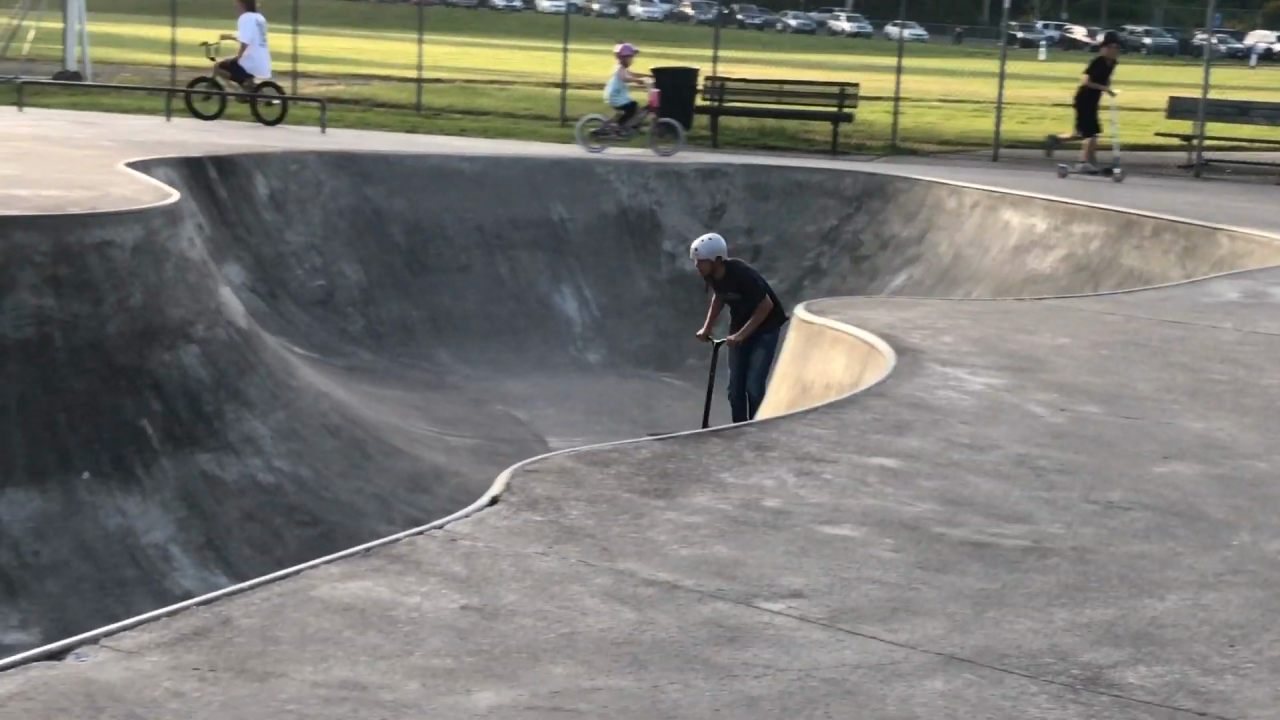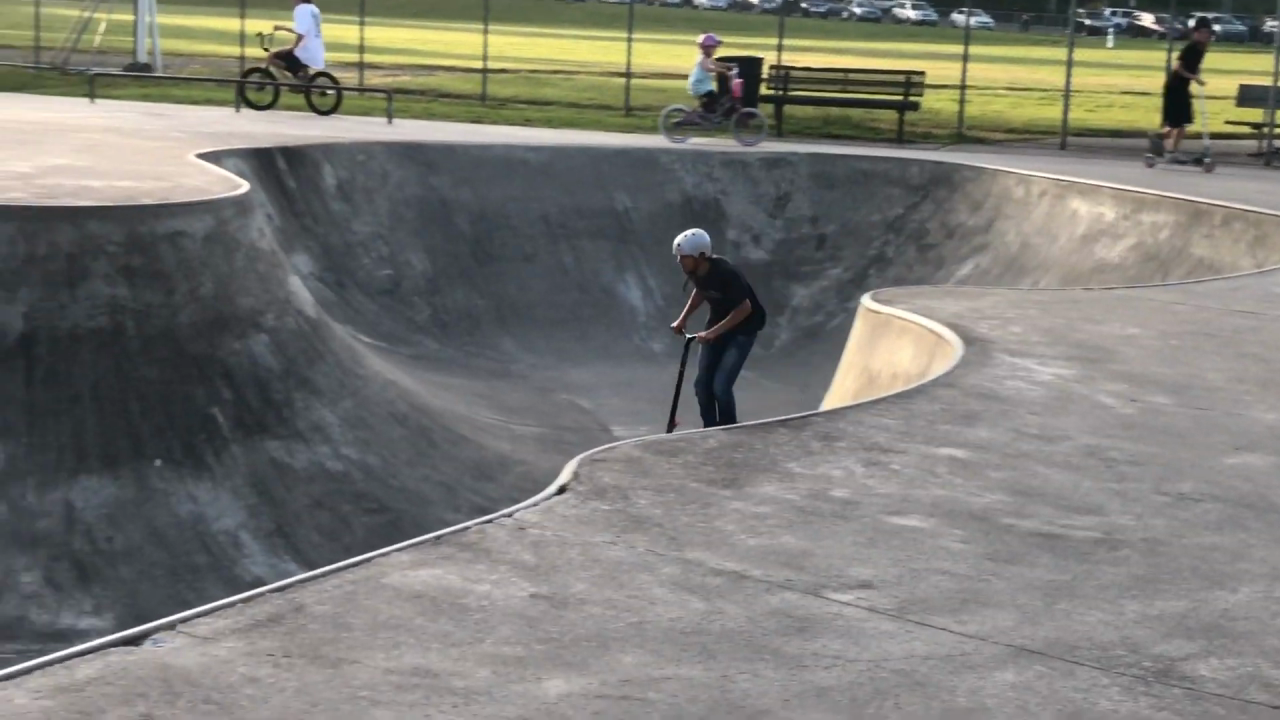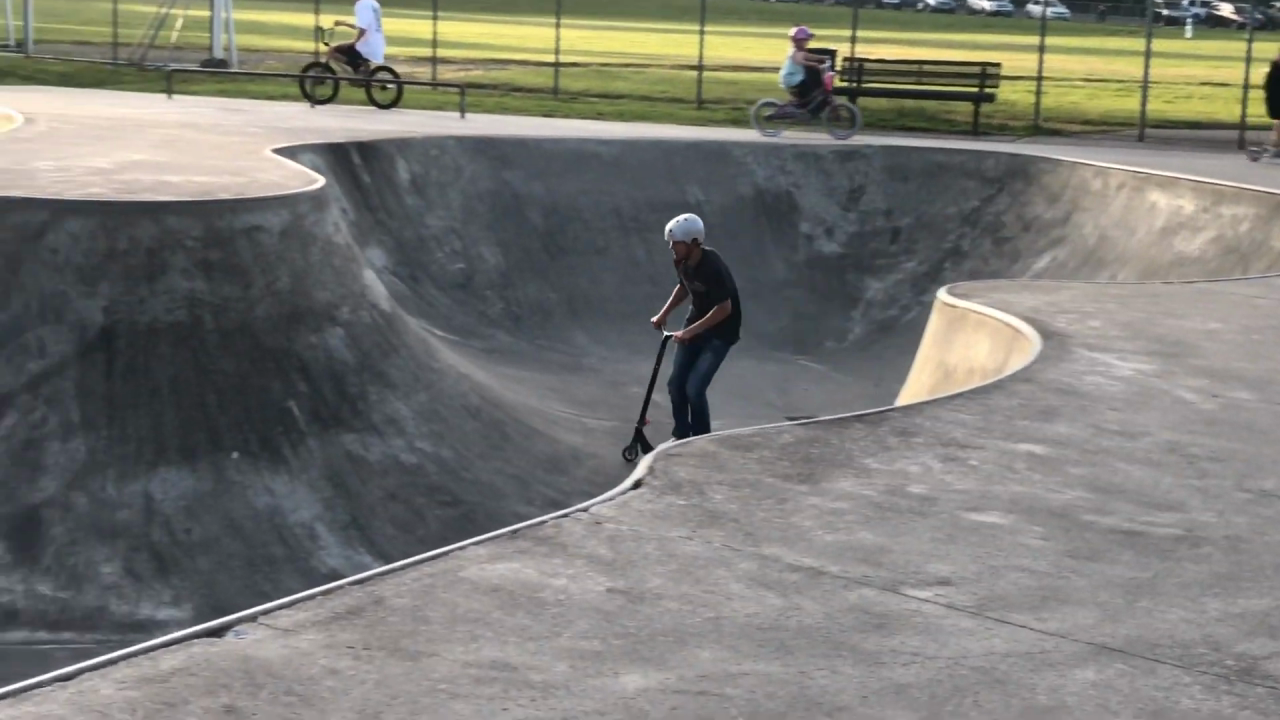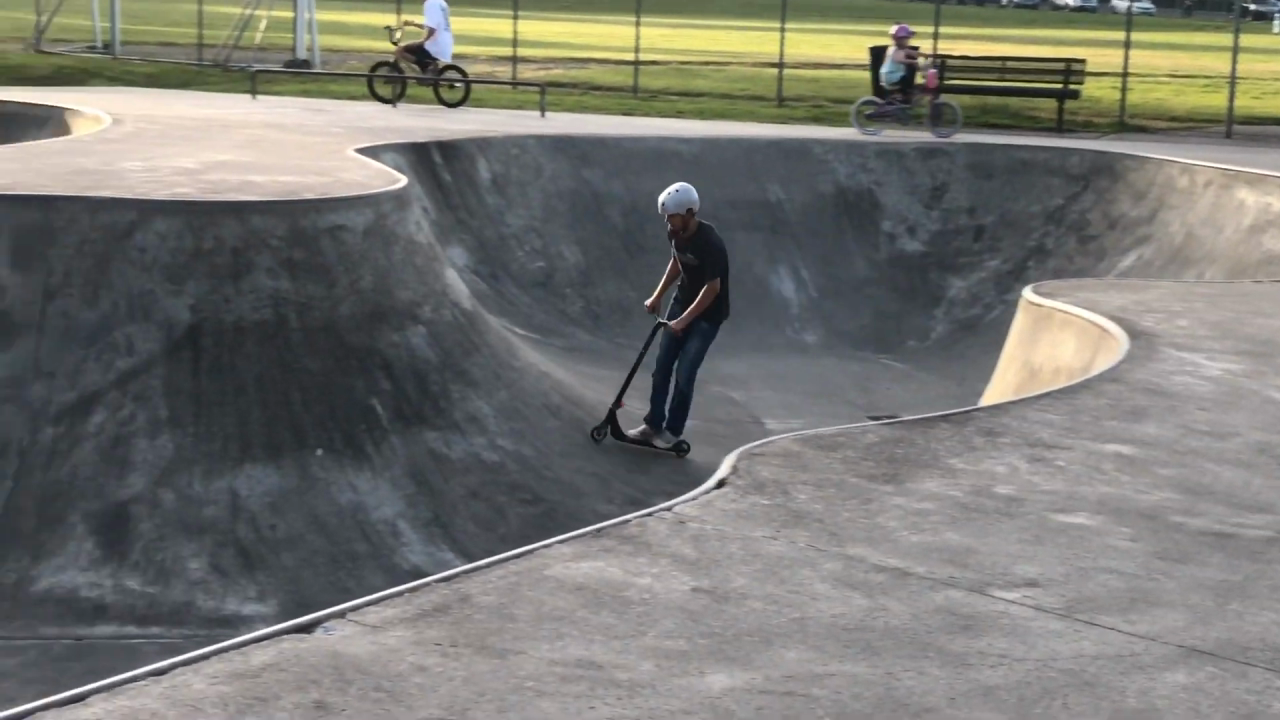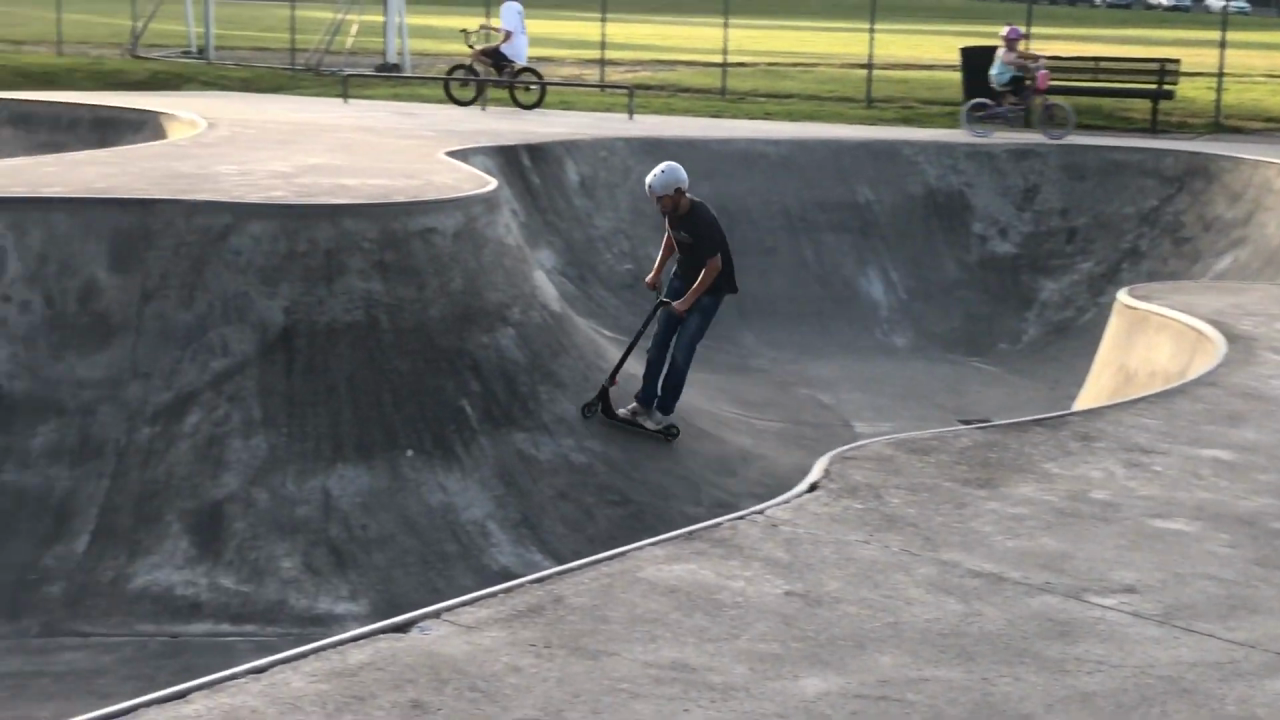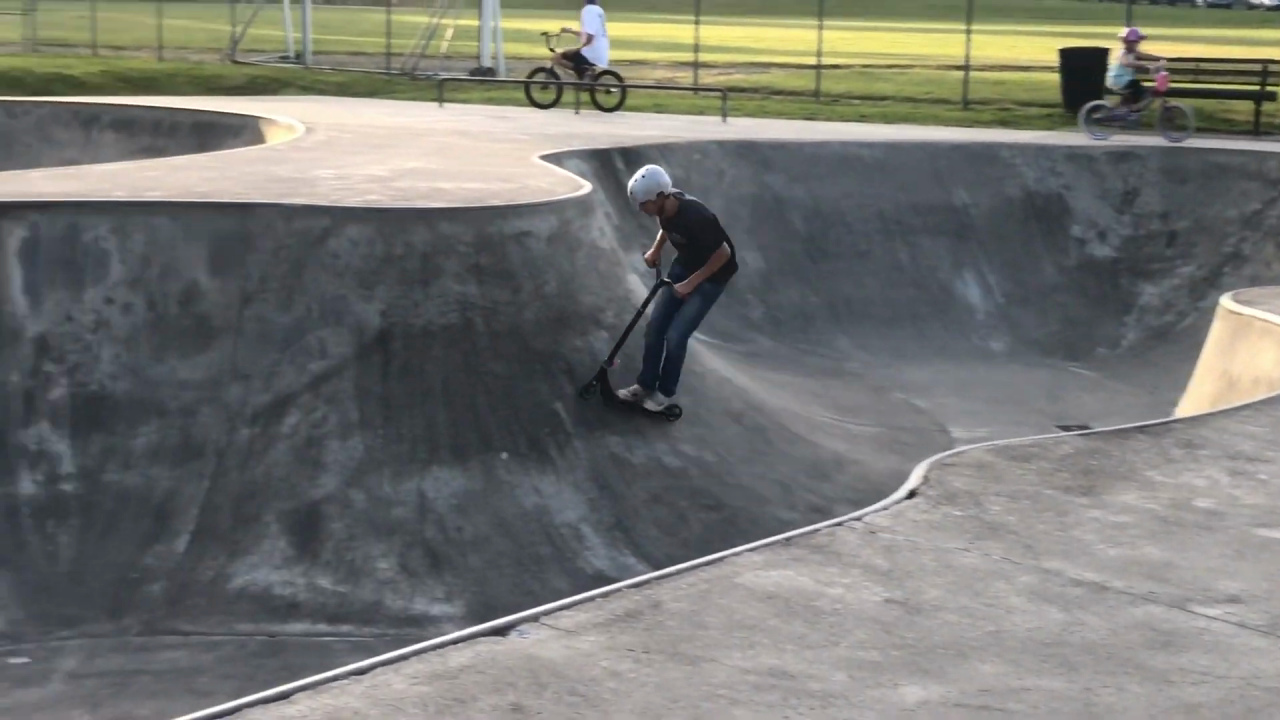
dt=0.1s
person 1, frame 1
left shoulder: (742, 274)
right shoulder: (711, 275)
left elbow: (767, 305)
left wrist: (742, 334)
right wrist: (707, 326)
left hip: (765, 327)
right hip: (741, 325)
left knee: (754, 388)
right knee: (735, 390)
person 1, frame 2
left shoulder: (726, 273)
right shoulder: (694, 271)
left elbow: (744, 308)
left wrist: (713, 332)
right wrist: (683, 318)
left hip: (743, 329)
right hip: (718, 324)
left knee: (720, 387)
right knee: (702, 384)
person 1, frame 3
left shoulder: (714, 268)
right shoulder: (682, 260)
left elbow: (724, 309)
left wrist: (690, 331)
right wrist: (663, 313)
left hip: (720, 332)
right hip: (697, 322)
left knee: (694, 389)
right knee: (675, 383)
left ankle: (699, 436)
right ankle: (681, 433)
person 1, frame 4
left shoulder: (709, 242)
right shoulder: (676, 233)
left elbow: (713, 287)
left wrist: (684, 320)
right wrist: (658, 295)
left hip: (707, 315)
right hip: (683, 302)
left knee: (684, 376)
right knee: (662, 368)
left ankle: (673, 431)
right ankle: (654, 425)
person 1, frame 5
left shoulder: (702, 220)
right shoulder: (673, 211)
left elbow: (715, 265)
left wrist: (687, 300)
right wrist: (656, 271)
left hip: (709, 289)
right hip: (682, 279)
left knee: (681, 352)
right knee: (658, 343)
left ankle: (662, 410)
right ankle: (644, 402)
person 1, frame 6
left shoulder: (695, 217)
right shoulder: (666, 208)
left elbow: (723, 253)
left wrist: (691, 283)
right wrist: (656, 248)
left hip: (710, 277)
right hip: (684, 265)
left knee: (676, 336)
right knee: (655, 325)
left ankle: (666, 391)
right ankle: (646, 385)
